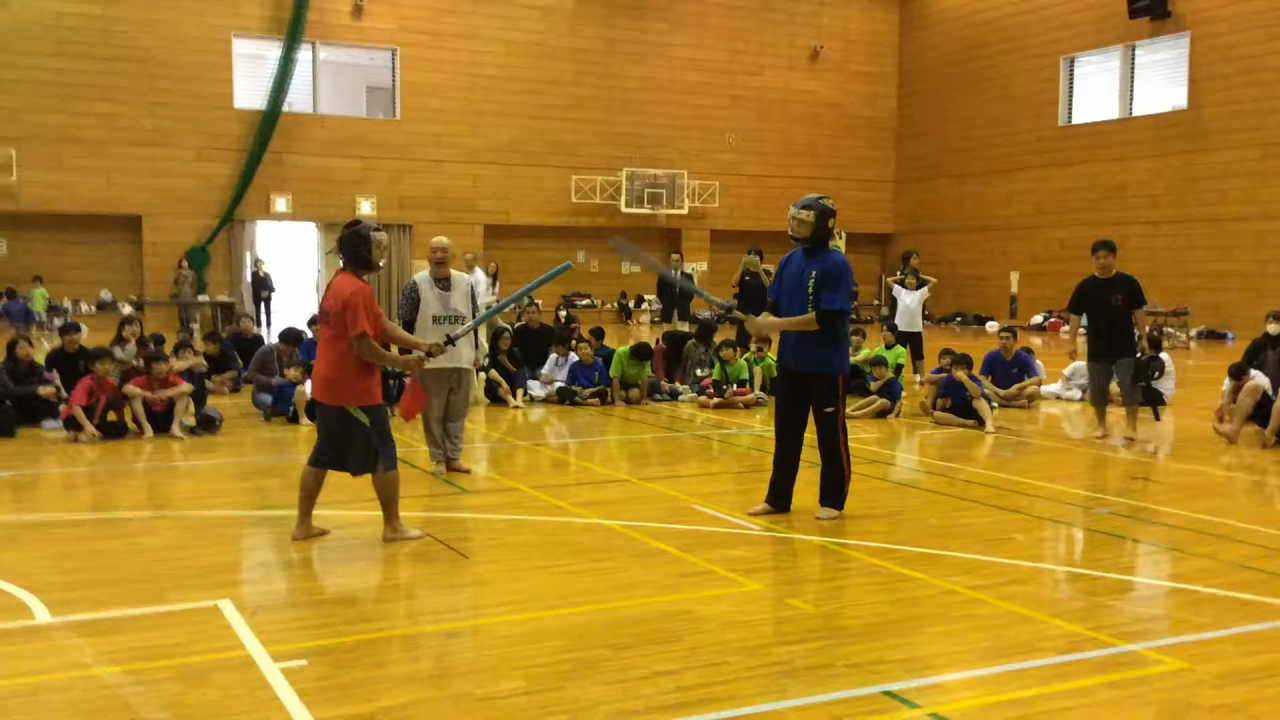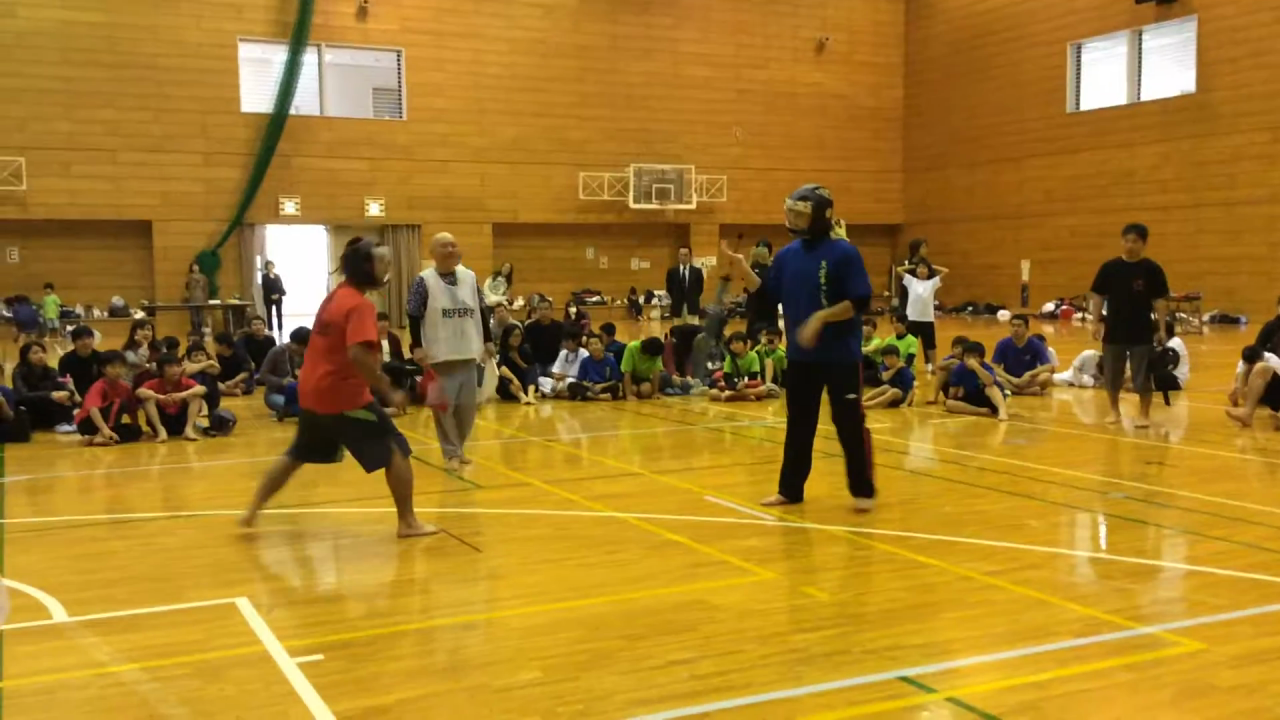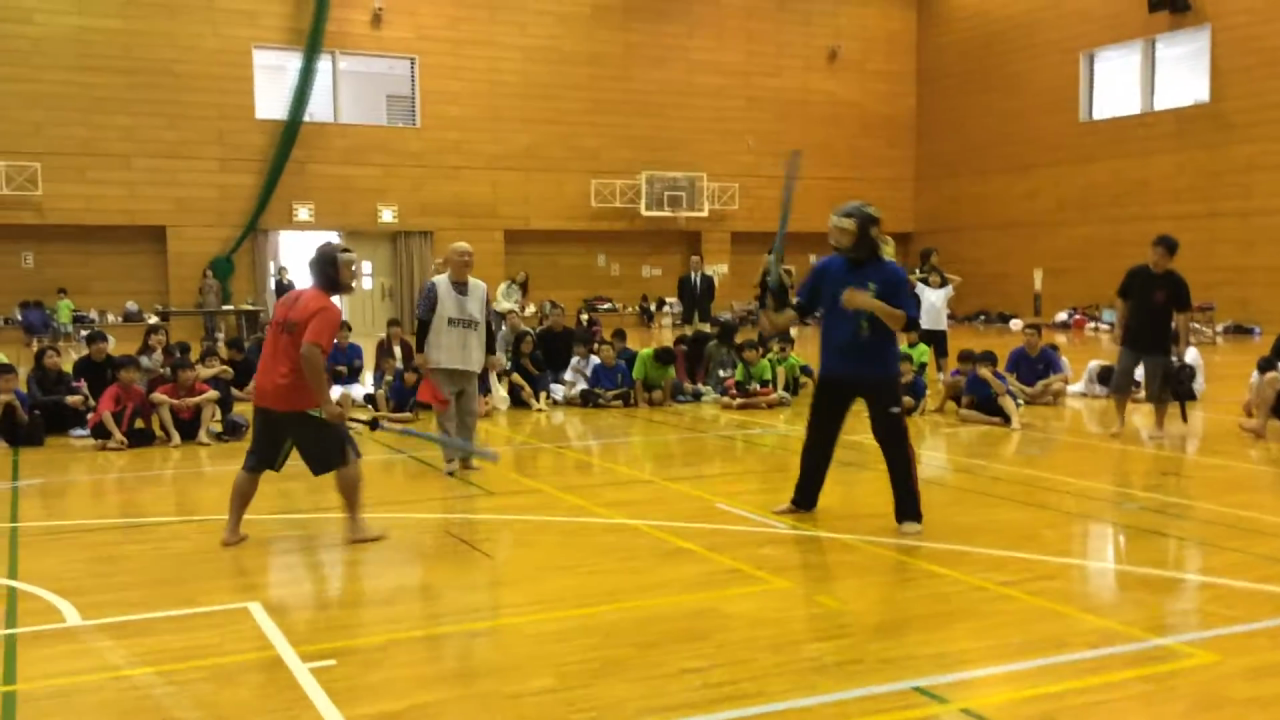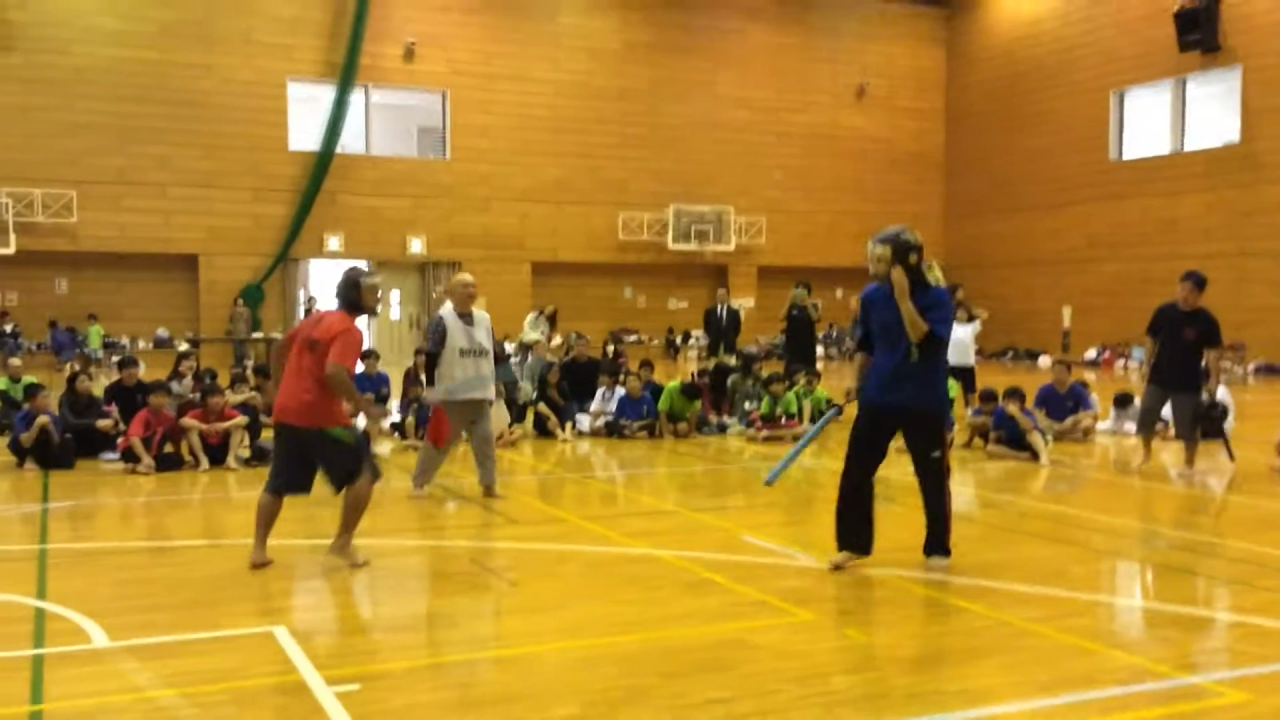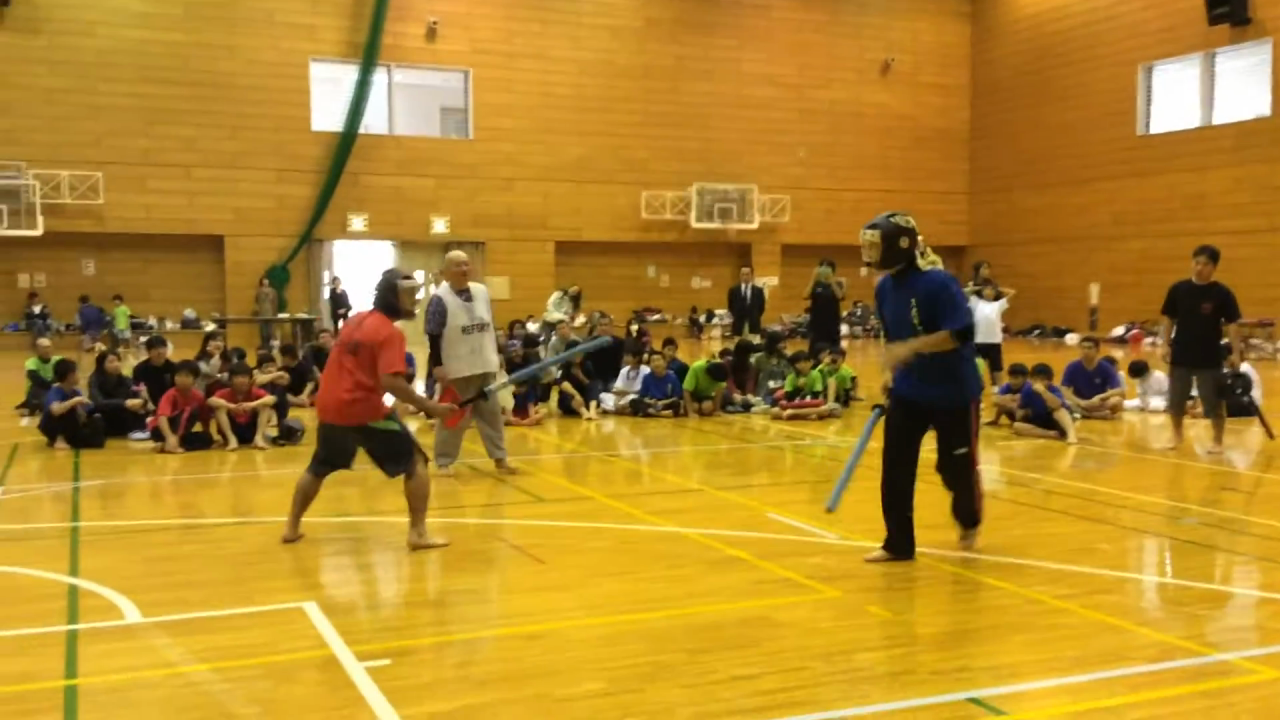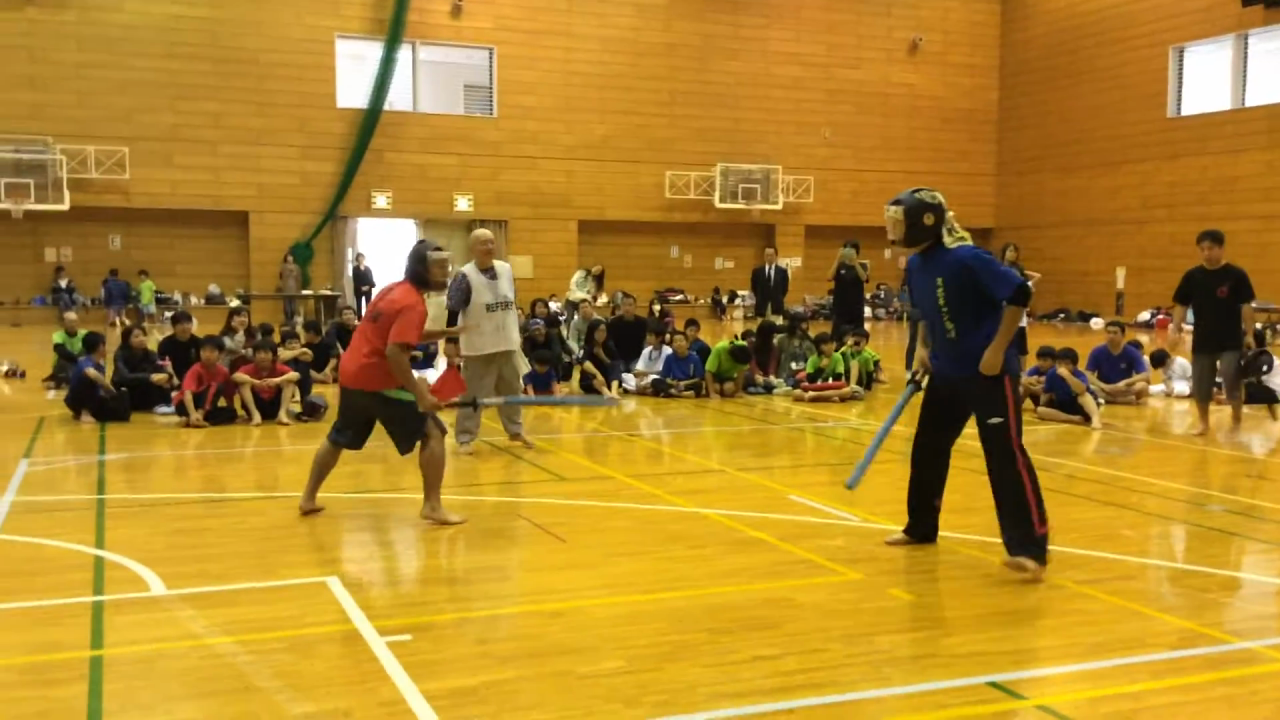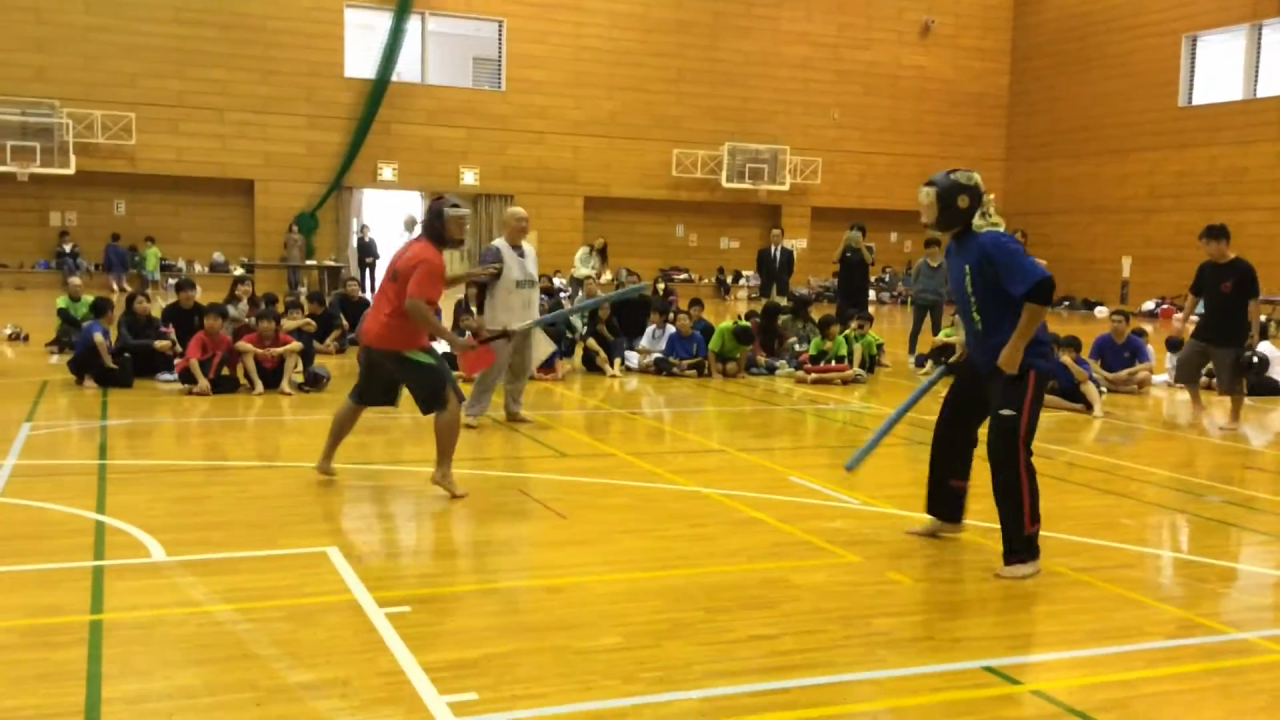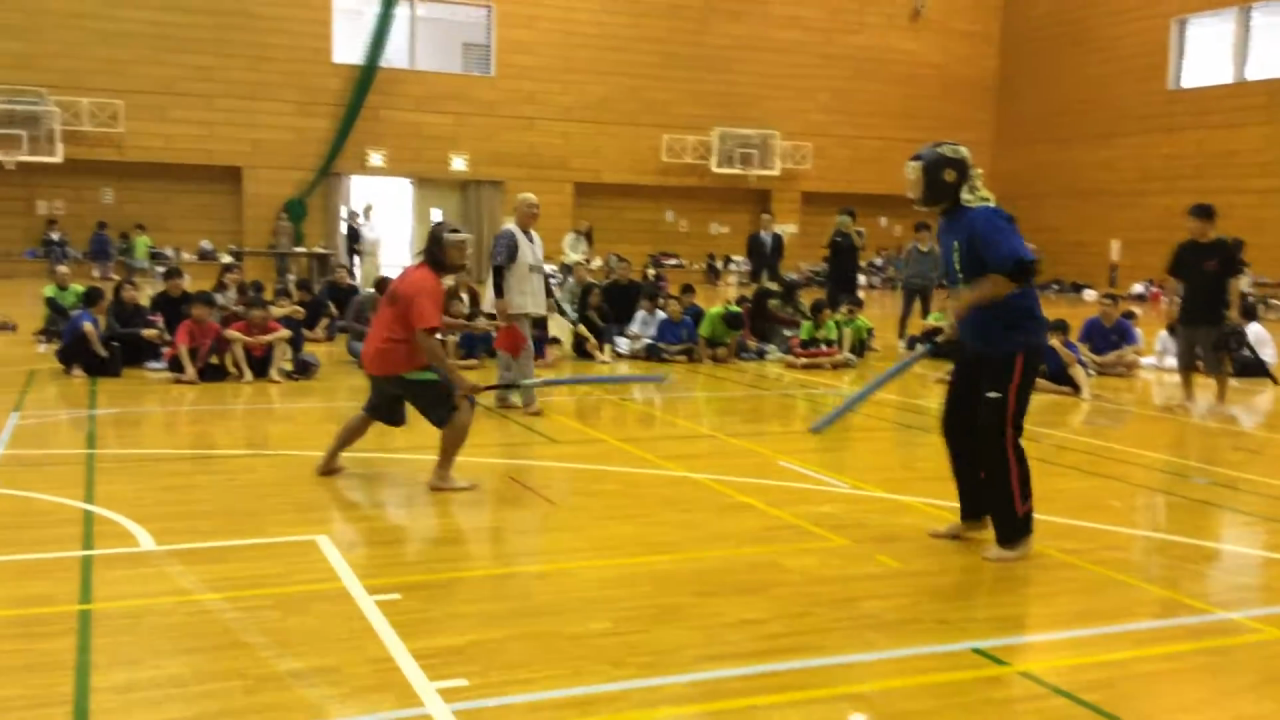
dt=0.3s
person 1, frame 1
left shoulder: (836, 265)
right shoulder: (788, 261)
left elbow: (828, 318)
right elbow: (775, 307)
left wrist: (778, 326)
right wrist: (763, 321)
left hip: (826, 365)
right hip: (791, 362)
left knee: (830, 435)
right knee: (786, 433)
left ankle: (832, 501)
right ankle: (778, 499)
person 1, frame 2
left shoulder: (844, 253)
right shoulder: (787, 255)
left elbow: (860, 302)
right elbow: (770, 296)
left wrist: (821, 319)
right wrist: (742, 268)
left hip: (841, 353)
right hip: (801, 355)
left knee: (850, 422)
right knee: (798, 424)
left ankle: (864, 490)
right ankle: (790, 489)
person 1, frame 3
left shoulder: (890, 273)
right shoulder: (826, 268)
left elbow: (905, 321)
right elbow: (803, 307)
left wrist: (872, 304)
right wrist: (777, 321)
left hip: (880, 371)
right hip: (835, 370)
left knee: (895, 440)
right knee: (819, 437)
left ankle: (909, 514)
right ankle: (803, 499)
person 1, frame 4
left shoulder: (936, 297)
right shoulder: (872, 295)
left elbow: (929, 343)
left wrist: (904, 299)
right wrist: (856, 379)
left hip: (926, 402)
right hip: (878, 398)
left knee: (933, 477)
right knee: (856, 469)
left ankle: (937, 549)
right ankle: (853, 545)
person 1, frame 5
left shoulder: (937, 283)
right shoulder: (884, 287)
left elbow: (962, 333)
left wrist: (911, 347)
right wrist: (890, 371)
left hip: (953, 390)
right hip: (907, 391)
left knee: (957, 467)
right knee: (895, 465)
left ankle: (969, 522)
right ankle: (898, 544)
person 1, frame 6
left shoulder: (967, 259)
right shoulder: (915, 266)
left elbow: (1019, 294)
left wrist: (996, 347)
right wrist: (924, 349)
left hip: (990, 370)
right hip: (949, 370)
left knee: (1003, 451)
right knee: (927, 447)
left ankle: (1030, 551)
right ankle: (920, 527)
person 1, frame 7
left shoulder: (993, 245)
right shoulder: (955, 248)
left elbow: (1041, 289)
left wrist: (1016, 346)
right wrist: (967, 337)
left hip: (1019, 362)
right hip: (981, 360)
left knee: (1007, 447)
right knee: (950, 430)
left ankle: (1023, 552)
right ankle: (946, 515)
person 1, frame 8
left shoulder: (985, 220)
right shoulder: (949, 221)
left elbow: (1019, 270)
left wrist: (967, 300)
right wrist: (959, 311)
left hip: (1015, 342)
right hip: (976, 341)
left knee: (996, 434)
right knee: (959, 424)
left ankle: (1016, 534)
right ankle: (975, 514)
person 2, frame 1
left shoulder: (339, 283)
right shoulder: (357, 290)
left elbow: (381, 326)
right elbow: (362, 344)
left wrist: (421, 345)
right wrist: (399, 362)
left hip: (328, 386)
right hip: (353, 390)
left knee: (322, 457)
right knee: (384, 456)
left ankle: (303, 523)
right ankle: (393, 526)
person 2, frame 2
left shoulder: (334, 297)
right shoulder: (361, 306)
right elbow: (358, 354)
right wrist: (389, 392)
left hip: (311, 393)
right hip: (343, 397)
left knee: (297, 456)
right knee: (395, 452)
left ankle: (252, 512)
right ankle: (408, 522)
person 2, frame 3
left shoulder: (291, 298)
right shoulder: (327, 309)
right elbow: (309, 353)
right wrist: (326, 402)
left hip: (266, 394)
right hip: (298, 399)
left knee: (254, 464)
right knee: (347, 456)
left ankle: (232, 529)
right ankle: (356, 525)
person 2, frame 4
left shoulder: (315, 319)
right shoulder: (349, 331)
left elbow: (281, 348)
right elbow: (334, 374)
left wrist: (275, 384)
right wrist: (365, 406)
left hip: (287, 412)
right hip: (322, 415)
left knee: (278, 483)
right knee: (365, 473)
left ankle: (259, 550)
right ankle: (343, 543)
person 2, frame 5
left shoulder: (355, 321)
right shoulder: (390, 334)
right elbow: (391, 382)
right wrist: (429, 406)
left hip: (329, 408)
right hip: (363, 411)
left knee: (318, 468)
right knee: (416, 463)
left ankle: (292, 527)
right ankle: (418, 532)
person 2, frame 6
left shoulder: (392, 291)
right shoulder: (413, 304)
right elbow: (395, 352)
left wrist: (445, 334)
right wrist: (421, 396)
left hip: (351, 376)
right hip: (379, 381)
left knee: (337, 439)
right knee: (433, 433)
left ankle: (309, 498)
right ankle: (432, 506)
person 2, frame 7
left shoulder: (413, 247)
right shoulder: (430, 258)
right elbow: (415, 305)
left wrist: (465, 277)
right wrist: (451, 338)
left hip: (373, 336)
right hip: (402, 341)
left knee: (358, 399)
right knee: (449, 400)
left ankle: (326, 458)
right ankle: (443, 472)
person 2, frame 8
left shoulder: (413, 274)
right shoulder: (427, 286)
right elbow: (425, 338)
right wrist: (457, 378)
left hip: (377, 358)
right hip: (401, 362)
left knee: (372, 412)
right knee: (462, 405)
left ankle: (329, 460)
right ankle: (442, 475)
person 3, frame 1
left shoulder: (466, 282)
right shoulder: (416, 284)
left elbow: (473, 319)
right elbow: (406, 323)
left wrist: (475, 350)
left hip: (461, 359)
right hip: (430, 361)
left knee: (458, 411)
right knee: (433, 412)
left ankle: (453, 457)
right ankle: (438, 458)
person 3, frame 2
left shoulder: (470, 277)
right shoulder: (424, 281)
left elbow: (480, 312)
right elbow: (415, 316)
left wrist: (488, 341)
right wrist: (417, 347)
left hip: (468, 352)
right hip: (439, 355)
left knee: (468, 406)
right knee: (444, 408)
left ankle: (457, 449)
right ankle: (452, 455)
person 3, frame 3
left shoulder: (481, 289)
right shoulder: (435, 286)
left elbow: (487, 325)
right elbow: (423, 322)
left wrist: (491, 354)
right wrist: (420, 352)
left hip: (469, 362)
right hip: (441, 361)
left knee: (469, 412)
right knee: (445, 410)
left ankle: (466, 456)
right ankle: (451, 457)
person 3, frame 4
left shoulder: (484, 319)
right shoulder: (442, 320)
left elbow: (494, 354)
right elbow: (431, 356)
left wrist: (497, 382)
right wrist: (430, 386)
left hip: (480, 392)
right hip: (449, 393)
left knee: (485, 439)
left ankle: (489, 484)
right ankle: (420, 481)
person 3, frame 5
left shoulder: (481, 291)
right shoulder: (440, 299)
right elbow: (433, 336)
left wrist: (496, 354)
right wrist: (437, 366)
left hip: (484, 366)
right hip: (456, 369)
left knee: (492, 412)
left ankle: (499, 458)
right ankle: (444, 461)
person 3, frame 6
left shoulder: (506, 270)
right shoulder: (465, 277)
right elbow: (453, 312)
left wrist: (516, 334)
left hip: (507, 344)
right hip: (479, 347)
left knee: (511, 389)
right knee: (474, 393)
left ankle: (515, 431)
right ankle: (464, 438)
person 3, frame 7
left shoulder: (530, 251)
right shoulder: (495, 251)
right elbow: (482, 285)
left wrist: (536, 315)
right wrist: (480, 315)
left hip: (525, 321)
right hip: (501, 321)
left knee: (522, 368)
right knee: (493, 367)
left ankle: (513, 410)
right ankle: (473, 411)
person 3, frame 8
left shoulder: (535, 238)
right shoulder: (507, 235)
left elbow: (540, 272)
right elbow: (498, 269)
left wrist: (547, 297)
right wrist: (500, 299)
left hip: (529, 304)
right hip: (512, 305)
left knee: (511, 351)
right knee: (523, 351)
left ankle: (503, 396)
right ankle: (528, 400)
person 4, frame 1
left shoulder: (1128, 282)
right shoulder: (1085, 286)
left elbow: (1138, 311)
right elbow: (1075, 315)
left wrist: (1142, 337)
right wrist: (1072, 342)
left hip: (1125, 347)
right hip: (1097, 348)
left knee: (1129, 387)
right knee: (1097, 389)
left ankle: (1131, 427)
right ankle: (1102, 425)
person 4, frame 2
left shoulder: (1152, 269)
right shoulder: (1109, 268)
left elbow: (1160, 300)
right elbow: (1098, 296)
left wrist: (1161, 328)
right wrist: (1097, 321)
left hip: (1142, 333)
right hip: (1114, 332)
left knee: (1142, 375)
right knee: (1111, 374)
left ankle: (1144, 415)
right ankle: (1115, 410)
person 4, frame 3
left shoulder: (1177, 282)
right shoulder: (1135, 274)
left elbow: (1182, 314)
right elbow: (1122, 300)
left wrist: (1182, 343)
right wrist: (1119, 326)
left hip: (1159, 343)
right hip: (1131, 339)
left knee: (1159, 386)
right knee: (1120, 378)
left ankle: (1159, 425)
right ankle: (1120, 419)
person 4, frame 4
left shoulder: (1206, 320)
right shoulder: (1164, 312)
left elbow: (1213, 350)
right elbow: (1152, 338)
left wrist: (1213, 379)
right wrist: (1147, 364)
left hip: (1188, 381)
right hip: (1159, 376)
left knee: (1188, 424)
right knee: (1147, 414)
left ankle: (1189, 463)
right ankle: (1145, 453)
person 4, frame 5
left shoulder: (1222, 293)
right shoulder: (1178, 289)
left elbow: (1232, 324)
right elbow: (1168, 318)
left wrist: (1236, 352)
right wrist: (1165, 344)
left hip: (1209, 357)
right hip: (1181, 355)
left knee: (1213, 400)
right knee: (1176, 398)
left ankle: (1217, 441)
right ankle: (1177, 435)
person 4, frame 6
left shoulder: (1236, 275)
right shoulder: (1192, 277)
left elbow: (1246, 306)
right elbow: (1180, 306)
left wrist: (1249, 334)
right wrist: (1175, 331)
left hip: (1231, 341)
right hip: (1202, 342)
left knee: (1232, 382)
right knee: (1200, 385)
left ankle: (1236, 422)
right ankle: (1203, 422)
person 4, frame 7
left shoulder: (1244, 269)
right shoulder: (1205, 268)
left elbow: (1253, 302)
right elbow: (1194, 296)
left wrist: (1254, 332)
right wrist: (1182, 320)
left hip: (1233, 336)
right hip: (1205, 331)
left knee: (1232, 379)
right knee: (1184, 365)
left ankle: (1234, 418)
right ankle: (1196, 404)
person 4, frame 8
left shoulder: (1225, 249)
right shoulder: (1184, 249)
left elbow: (1233, 281)
right elbow: (1175, 278)
left wrist: (1233, 309)
left hip: (1214, 315)
right hip: (1188, 313)
left knee: (1216, 360)
right knee: (1185, 358)
left ankle: (1221, 397)
right ankle: (1188, 395)
